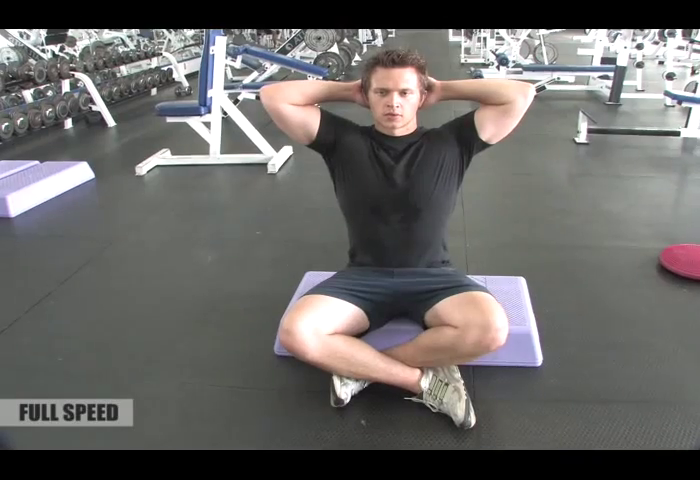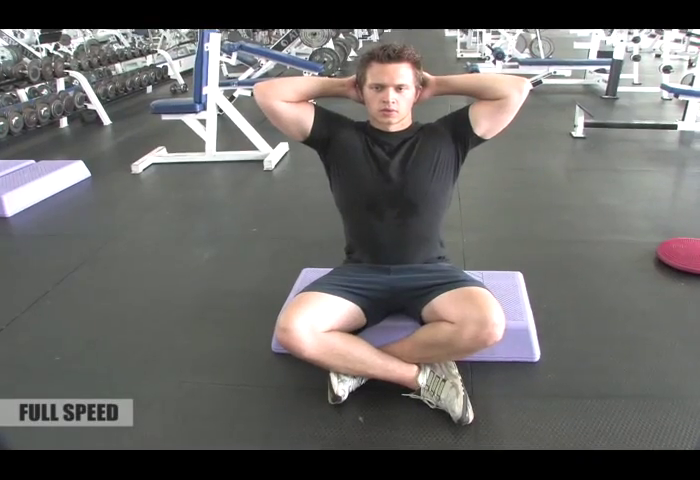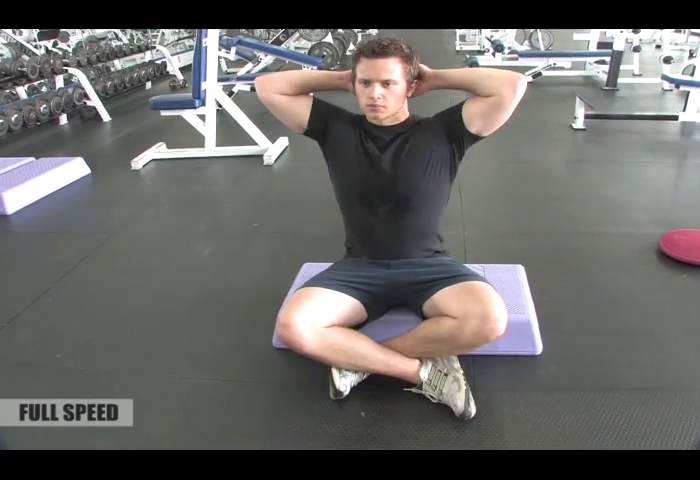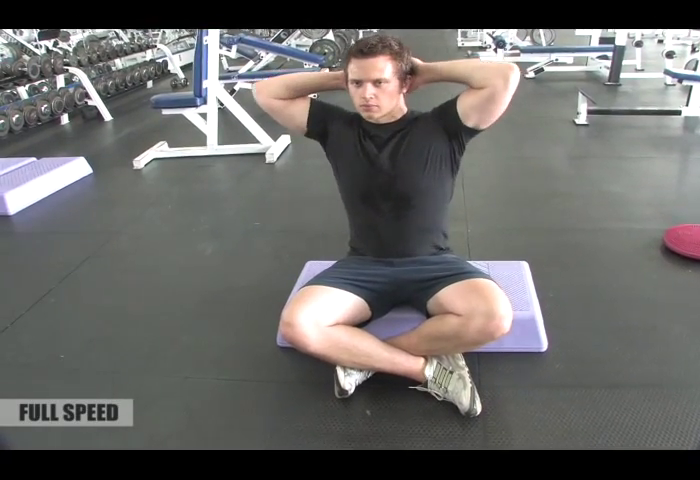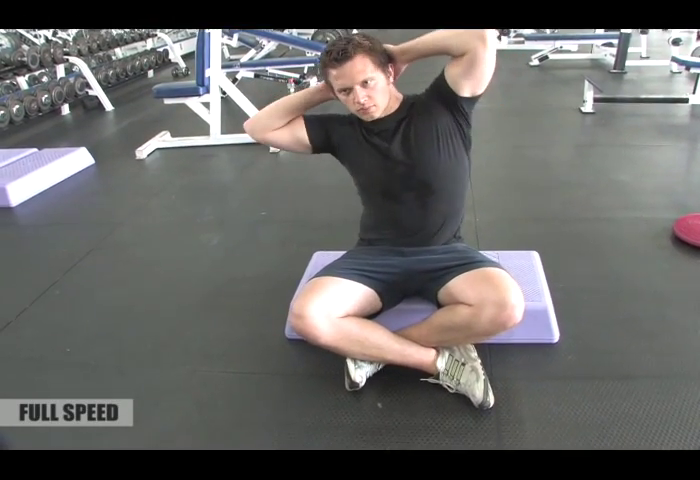
dt=0.4s
person 1, frame 1
left shoulder: (451, 143)
right shoulder: (344, 140)
left elbow: (521, 95)
right elbow: (274, 97)
left wrist: (444, 89)
right wrist: (345, 90)
left hip: (432, 277)
right hip: (363, 278)
left knee: (491, 329)
right knee: (296, 333)
left ankle: (360, 366)
right ankle: (424, 380)
person 1, frame 2
left shoulder: (446, 137)
right shoulder: (338, 136)
left elbow: (516, 89)
right elbow: (266, 94)
left wrist: (439, 84)
right wrist: (339, 85)
left hip: (428, 272)
right hip: (359, 274)
left knee: (487, 323)
right knee: (292, 330)
left ankle: (355, 363)
right ankle: (421, 377)
person 1, frame 3
left shoulder: (442, 133)
right shoulder: (336, 128)
left elbow: (512, 87)
right elbow: (267, 86)
left wrist: (436, 77)
right wrist: (338, 79)
left hip: (428, 265)
right hip: (360, 268)
left knee: (489, 319)
right knee: (292, 326)
left ankle: (356, 358)
right ankle: (423, 370)
person 1, frame 4
left shoulder: (441, 128)
right shoulder: (337, 127)
left elbow: (505, 77)
right elbow: (265, 93)
left wrist: (429, 70)
right wrist: (335, 79)
left hip: (432, 264)
right hip: (364, 266)
left knee: (494, 316)
right knee: (297, 326)
left ankle: (362, 356)
right ankle: (428, 369)
person 1, frame 5
left shoulder: (441, 107)
right shoulder: (340, 131)
left elbow: (482, 38)
right elbow: (258, 128)
left wrist: (404, 51)
right wrist: (320, 92)
left hip: (444, 253)
right hip: (375, 256)
left knee: (505, 307)
right knee: (307, 318)
left ankle: (371, 348)
right ankle: (440, 360)
